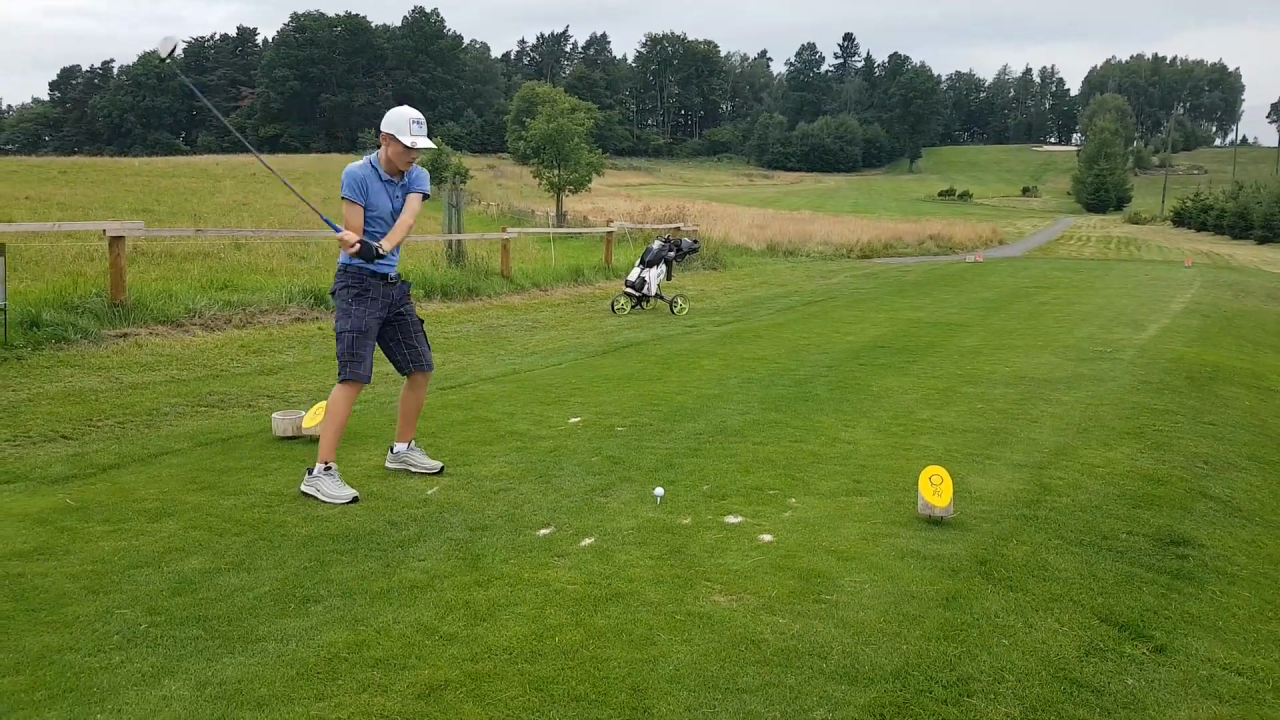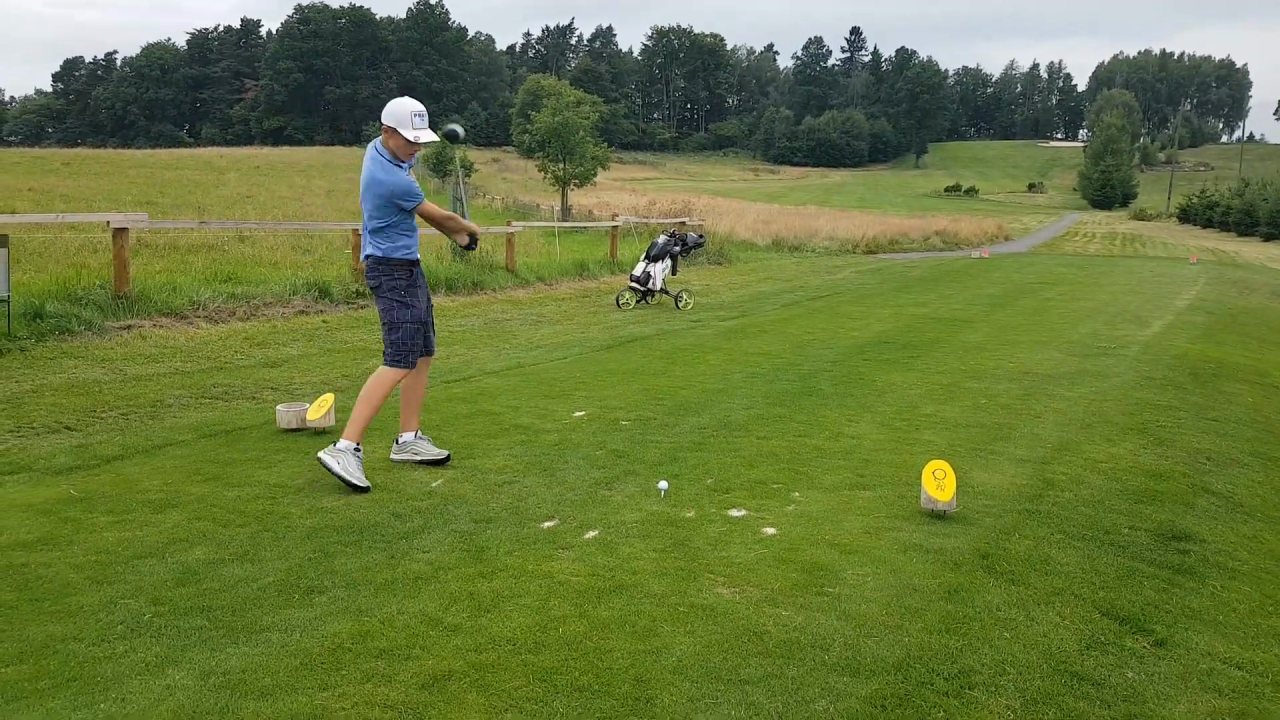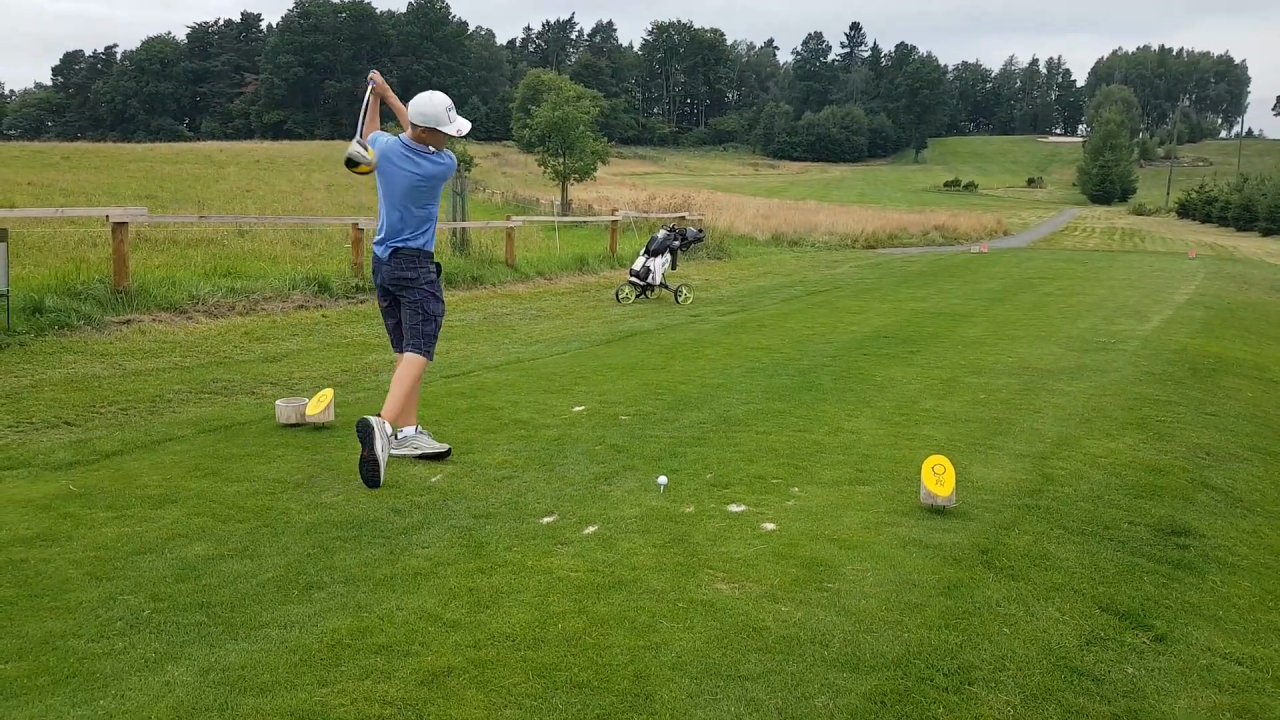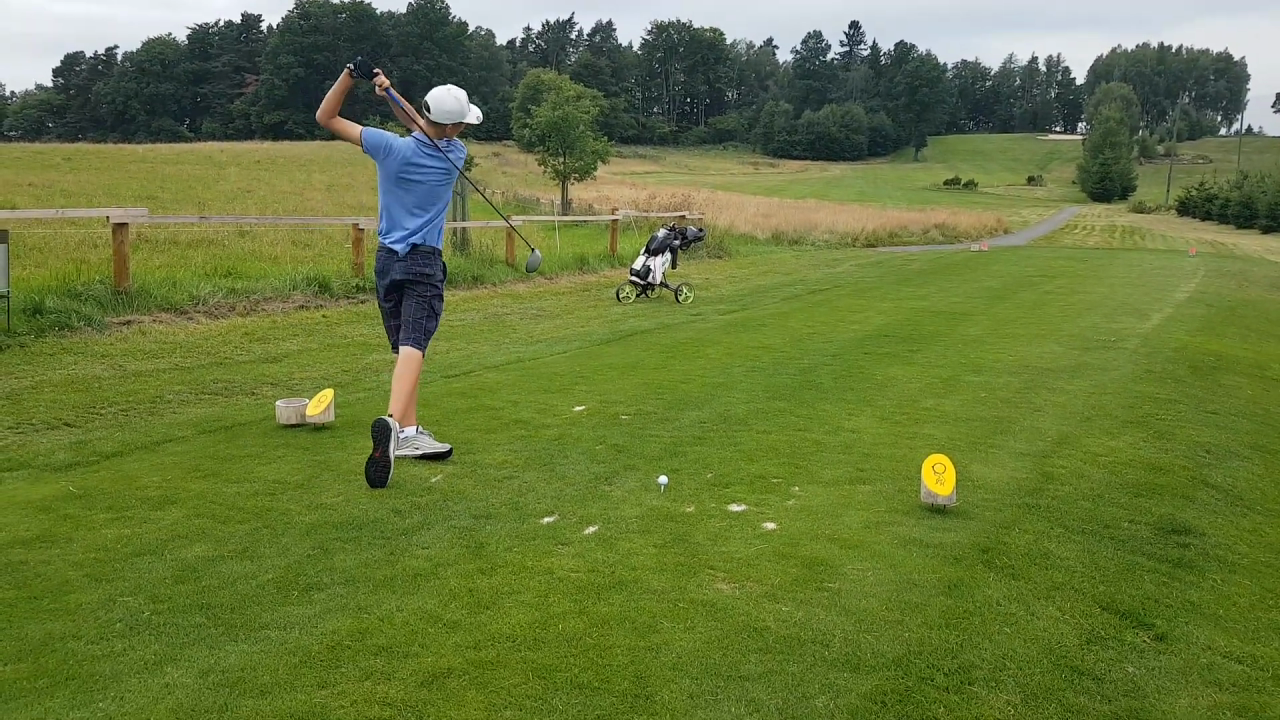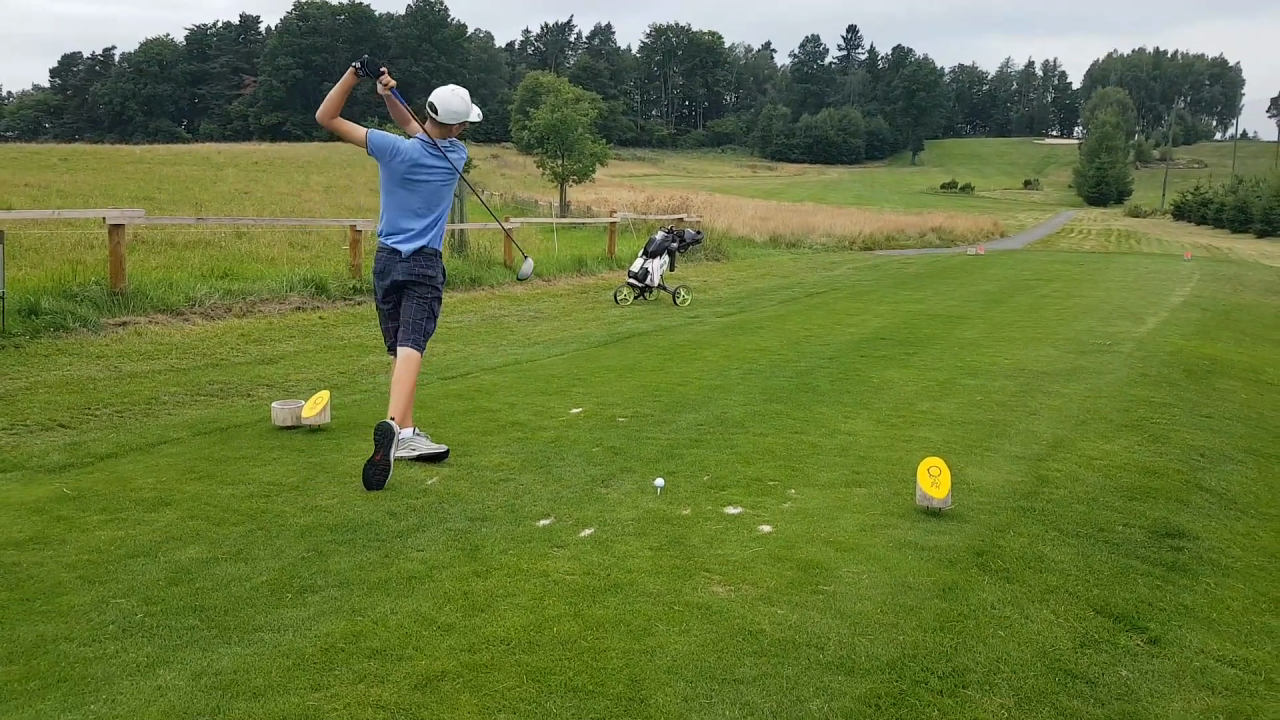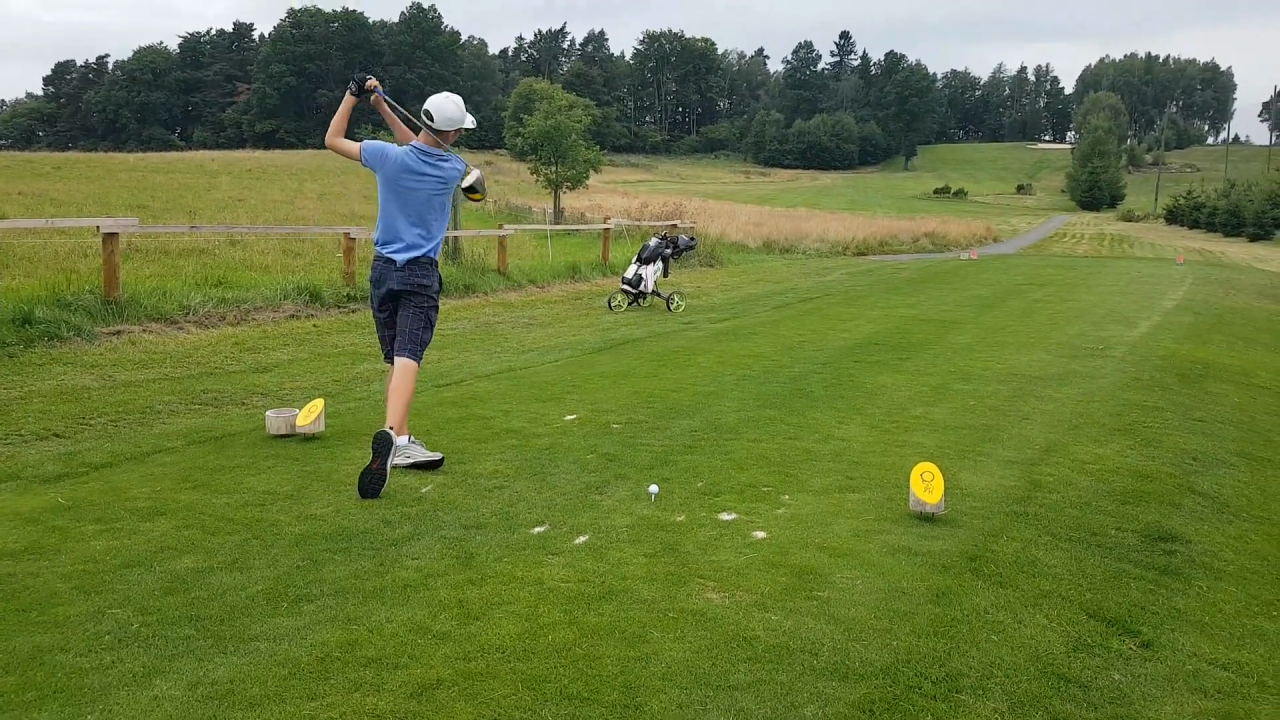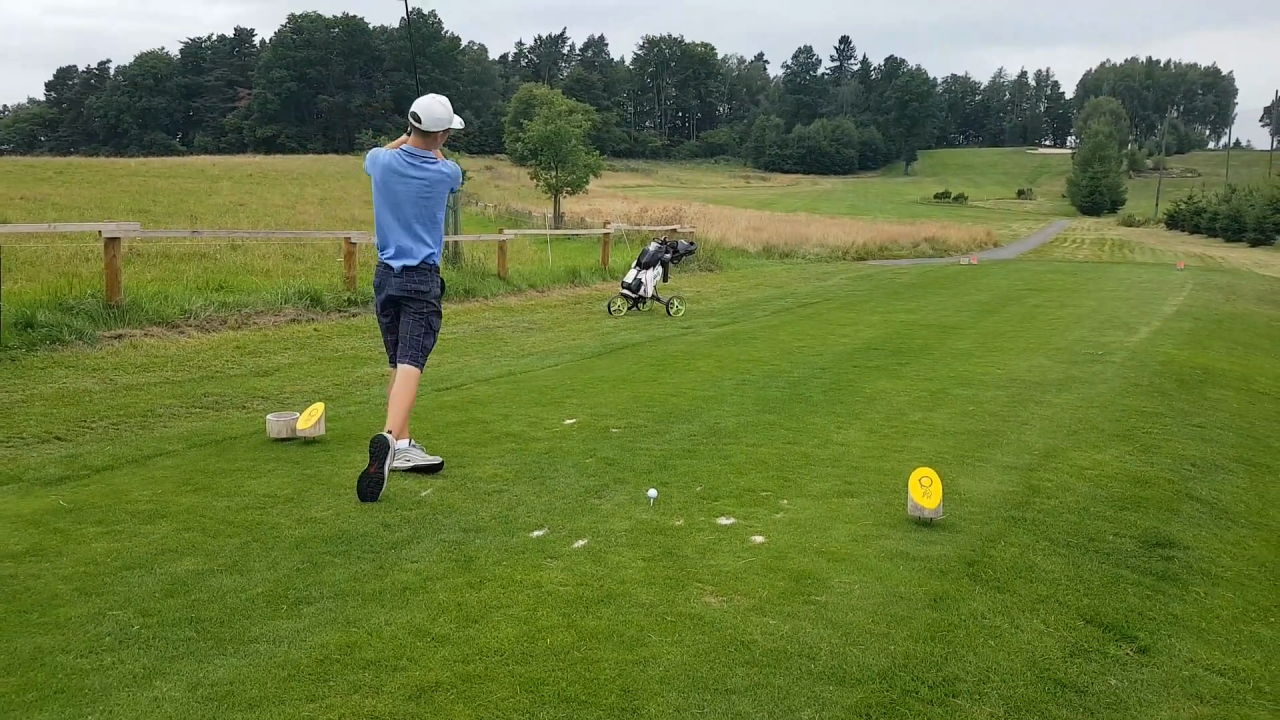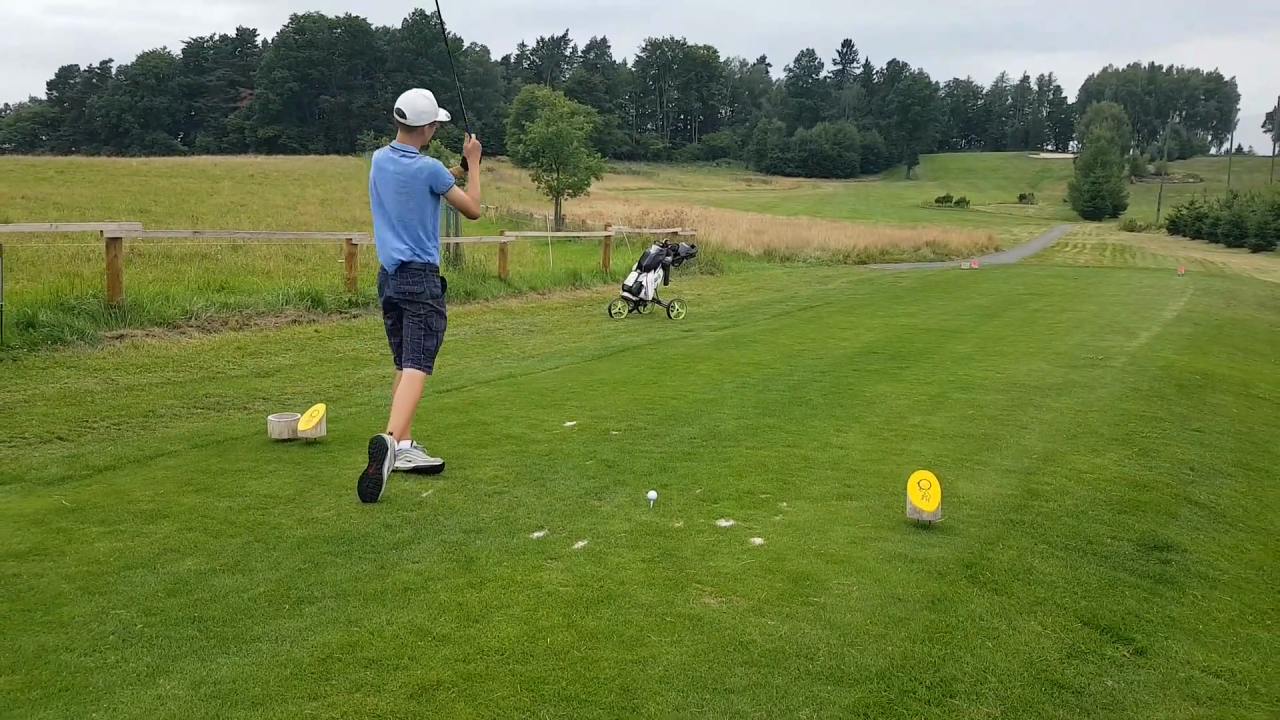
dt=0.2s
person 1, frame 1
left shoulder: (418, 177)
right shoulder: (356, 174)
left elbow: (404, 226)
right elbow: (352, 234)
left wrist: (380, 245)
right wrist: (353, 240)
left hip: (391, 282)
right hip: (358, 283)
left knee: (420, 369)
right knee: (353, 376)
left ankle: (402, 448)
right ankle: (322, 470)
person 1, frame 2
left shoulder: (380, 146)
right shoulder: (392, 180)
left elbow: (423, 212)
right elbow: (435, 217)
left wrist: (450, 230)
right wrist: (466, 228)
left hip: (397, 268)
right hip: (395, 271)
left knee: (419, 354)
right knee: (400, 362)
left ankle: (408, 438)
right ankle: (344, 447)
person 1, frame 3
left shoulder: (384, 146)
right shoulder: (443, 164)
left elbow: (369, 132)
right elbow: (416, 130)
left wrist: (377, 93)
right wrist: (388, 92)
left hip: (383, 262)
right hip: (415, 267)
left knee: (409, 351)
right knee: (417, 354)
left ankle: (409, 432)
right ankle: (384, 425)
person 1, frame 4
left shoulder: (389, 147)
right shoulder: (456, 154)
left elbow: (325, 118)
right elbow: (419, 128)
left wrist: (349, 75)
right wrist: (392, 95)
left hip: (387, 260)
right hip: (425, 264)
left knee: (404, 346)
right knee: (412, 346)
left ankle: (408, 432)
right ankle: (392, 422)
person 1, frame 5
left shoulder: (394, 149)
right shoulder: (457, 156)
left elbow: (327, 118)
right elbow: (417, 134)
left wrist: (353, 74)
right wrist: (392, 96)
left hip: (386, 260)
right hip: (425, 266)
left knee: (400, 349)
right knee: (411, 348)
left ankle: (406, 433)
right ankle: (392, 425)
person 1, frame 6
left shoulder: (387, 156)
right shoulder: (453, 167)
left elbow: (333, 140)
left wrist: (353, 94)
right wrist: (383, 109)
left hip: (383, 268)
right hip: (421, 273)
left knee: (395, 355)
right knee: (407, 357)
left ankle: (400, 441)
right ankle: (390, 435)
person 1, frame 7
left shoulder: (377, 159)
right shoulder: (446, 170)
left wrist: (406, 138)
right wrist: (431, 145)
left hip: (385, 275)
right hip: (421, 278)
left knee: (399, 363)
right knee: (410, 364)
left ankle: (401, 444)
right ankle: (390, 440)
person 1, frame 8
left shoulder: (379, 160)
right shoulder: (427, 167)
right elbow: (472, 208)
left wrist: (462, 171)
right wrist: (473, 162)
left hip: (390, 277)
right hip: (419, 278)
left knee: (405, 365)
right knee: (416, 367)
left ankle: (403, 446)
right ankle: (390, 441)
